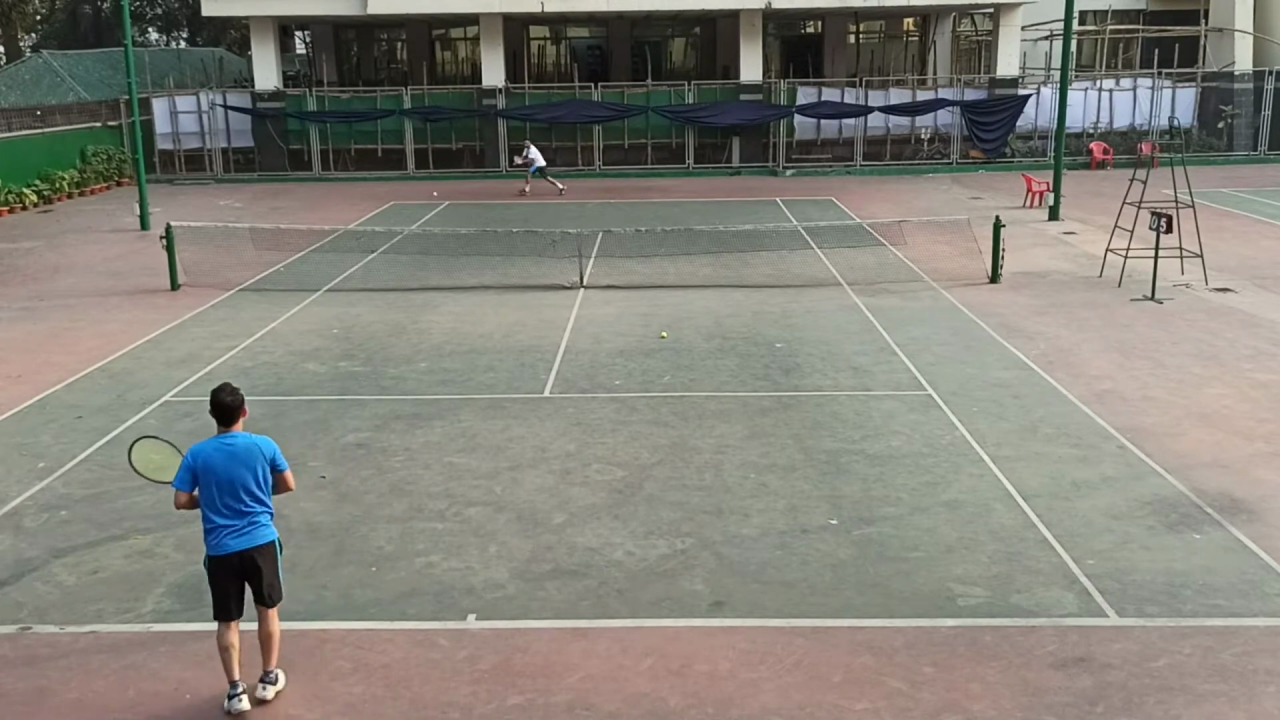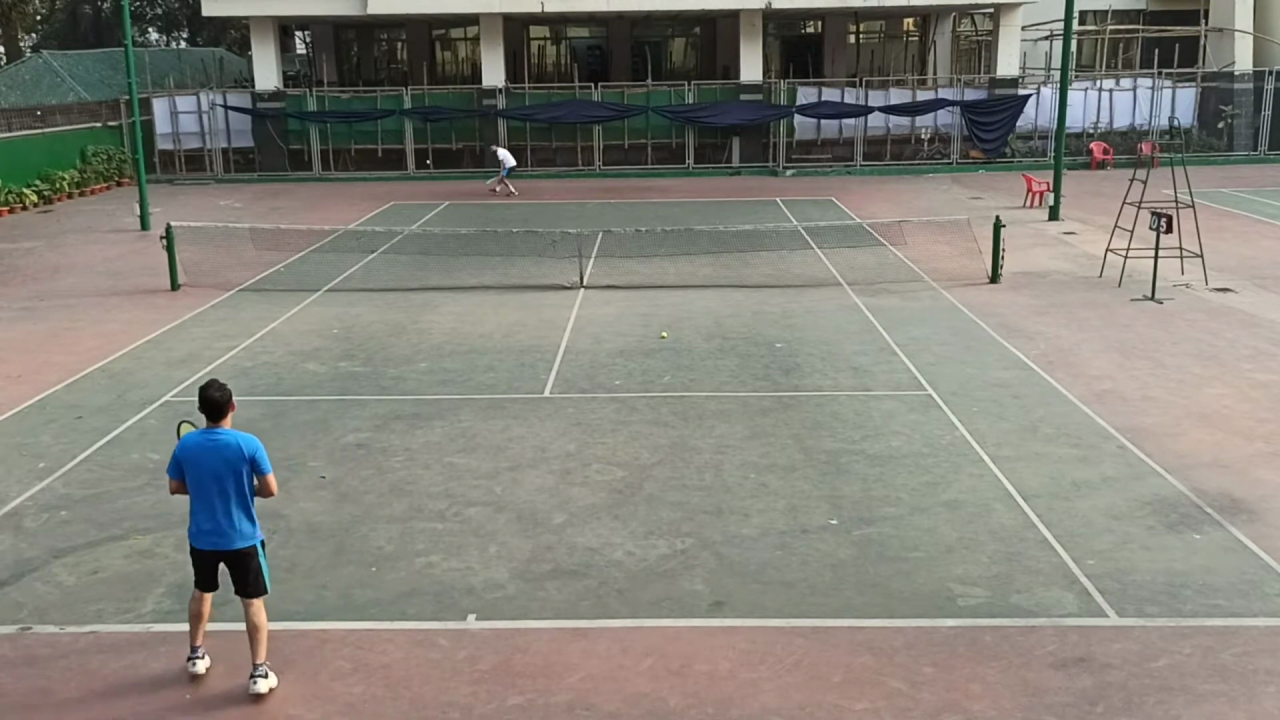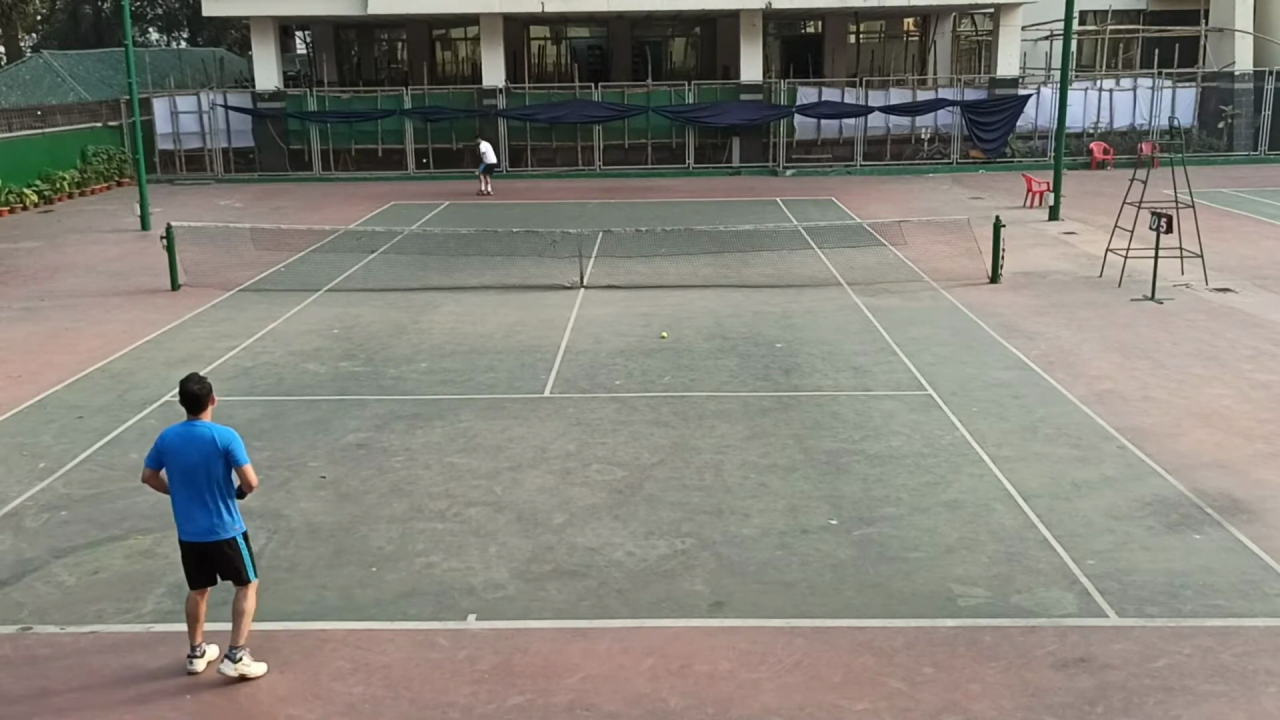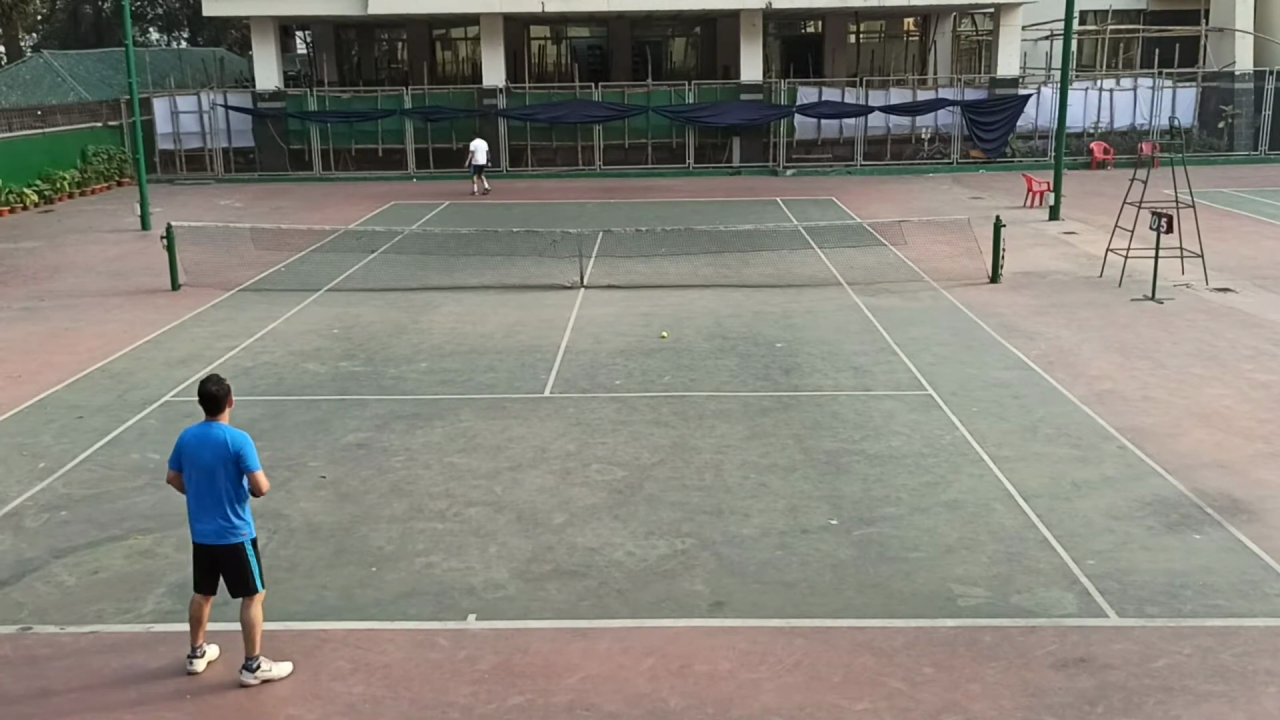
dt=0.4s
person 1, frame 1
left shoulder: (197, 454)
right shoulder: (264, 445)
left elbow: (181, 500)
right elbow: (288, 484)
left hip: (221, 550)
right hip: (261, 542)
left knee: (227, 622)
right knee: (268, 610)
left ankle: (235, 691)
right ankle: (269, 678)
person 1, frame 2
left shoulder: (186, 444)
right shoulder: (248, 444)
left elbow: (175, 487)
right elbow: (270, 490)
left hip: (202, 538)
right hip: (243, 538)
left knee: (202, 592)
right knee: (253, 601)
left ankle: (196, 654)
right ankle: (259, 672)
person 1, frame 3
left shoulder: (167, 437)
right shoulder: (225, 436)
left elbow: (148, 476)
right elbow: (251, 482)
right wrist: (240, 491)
left hip: (188, 533)
right hip: (225, 530)
left knee: (198, 590)
right knee: (247, 586)
left ankle: (197, 652)
right ankle: (235, 657)
person 1, frame 4
left shoulder: (187, 437)
right shoulder: (238, 440)
left elbow: (173, 478)
right elbow: (260, 488)
right wrist: (256, 490)
left hip: (201, 534)
right hip: (235, 535)
left knee: (202, 594)
right knee: (253, 597)
left ankle: (196, 653)
right ankle: (253, 666)
